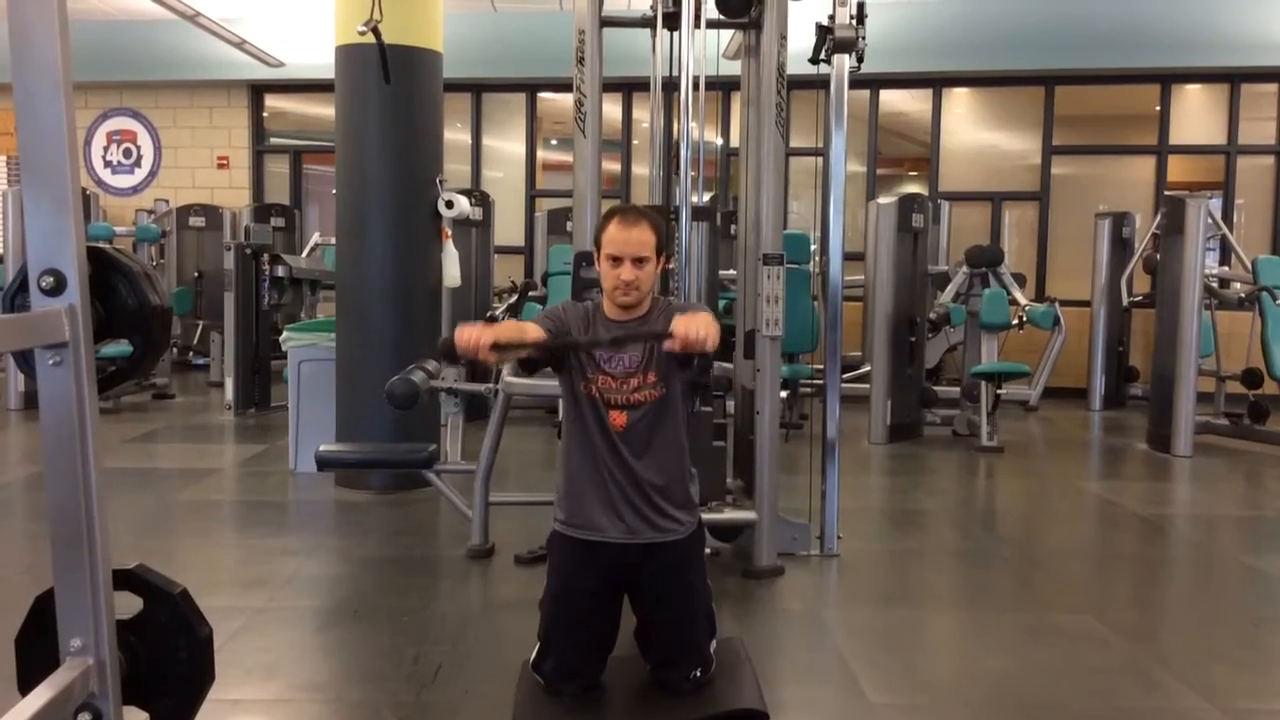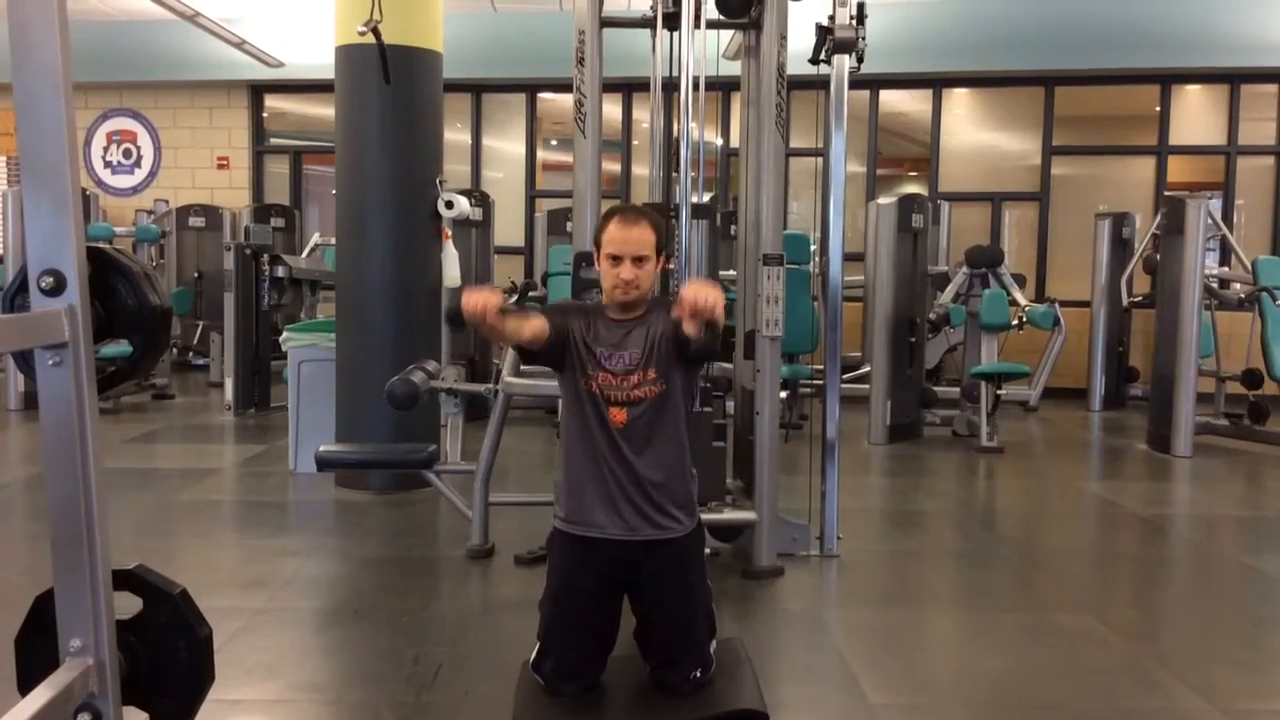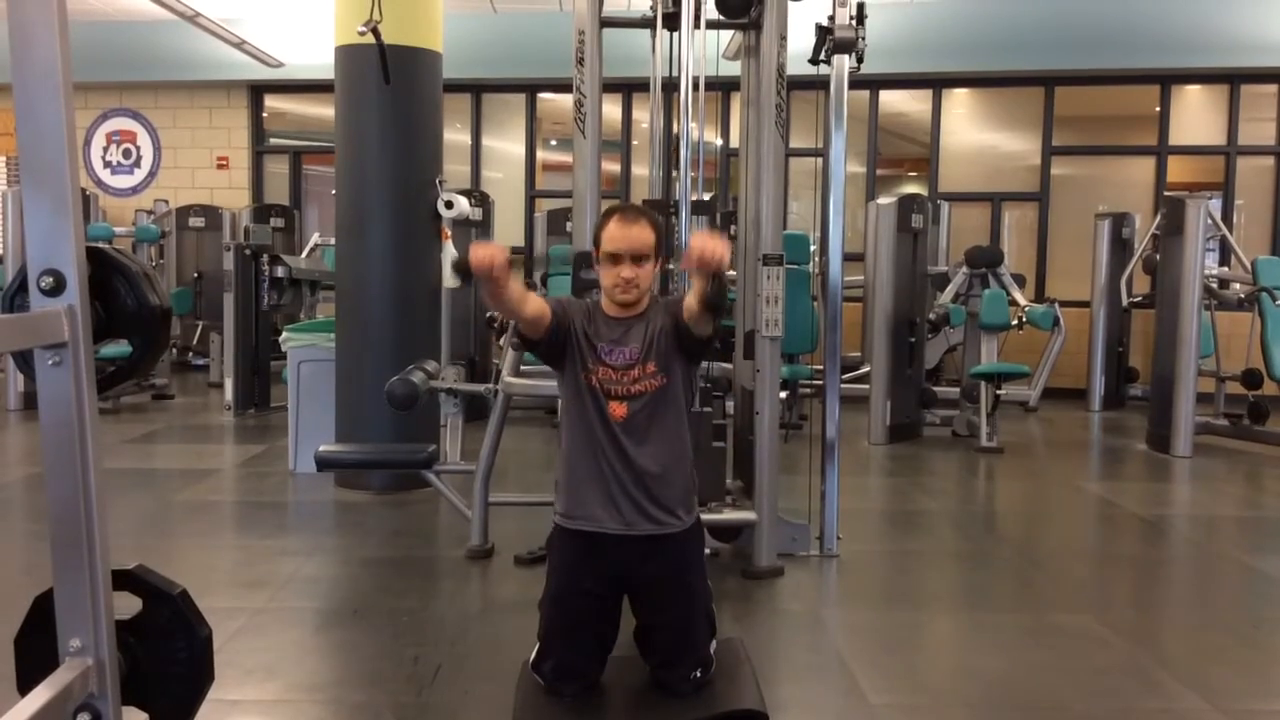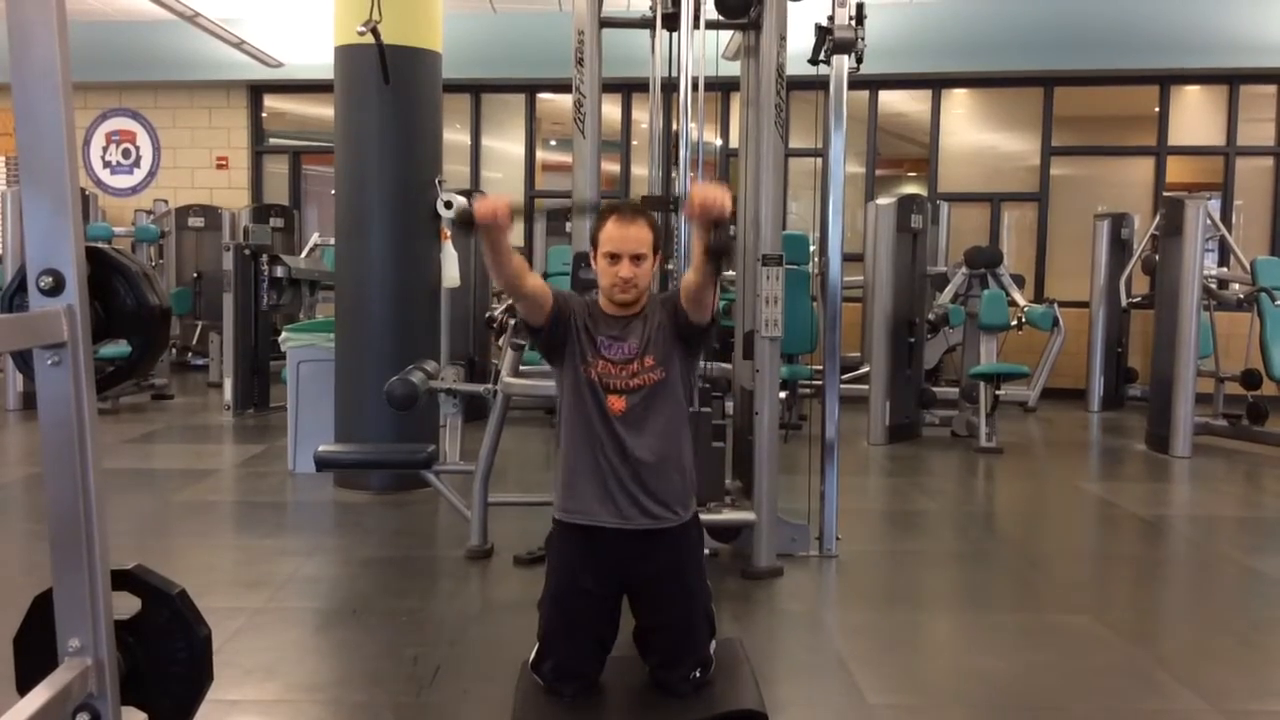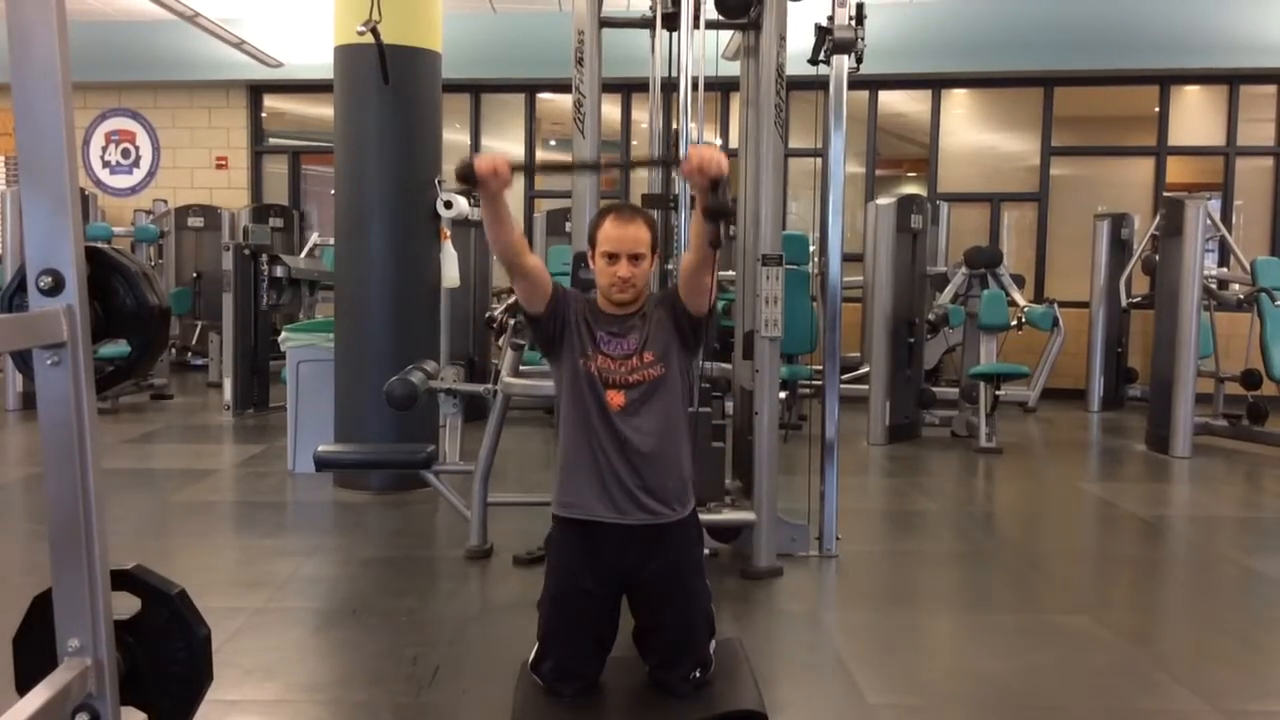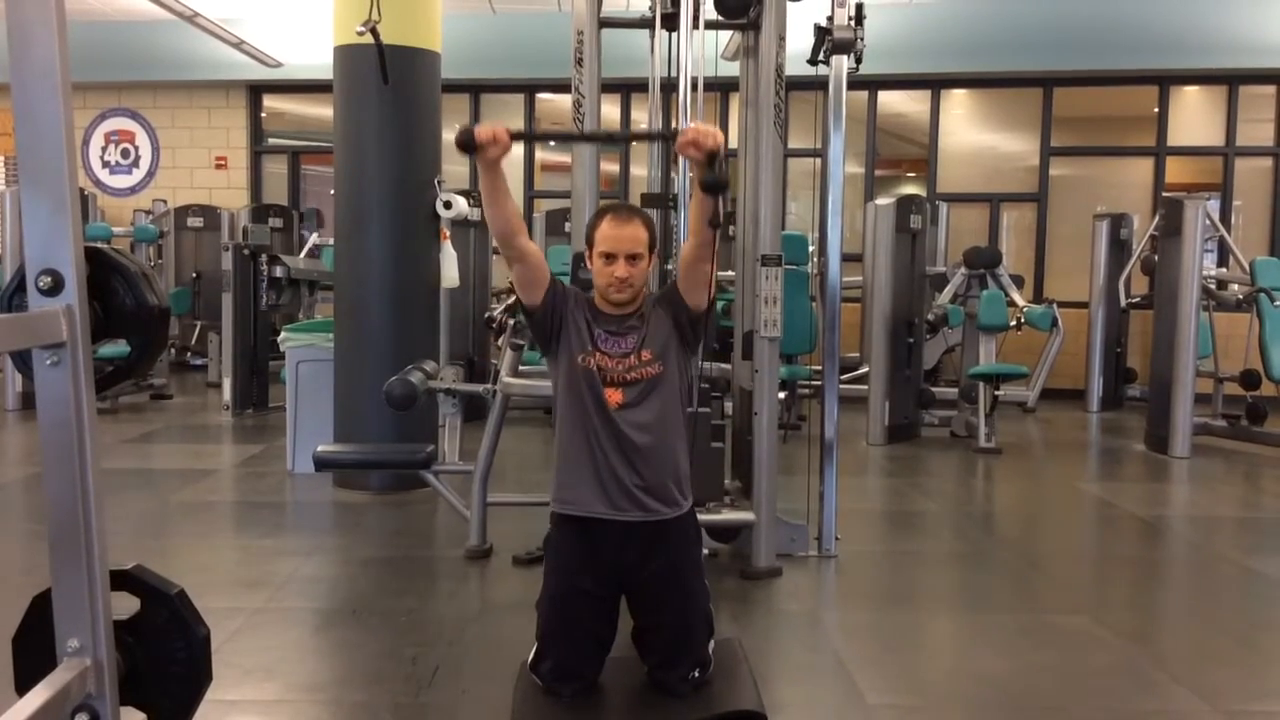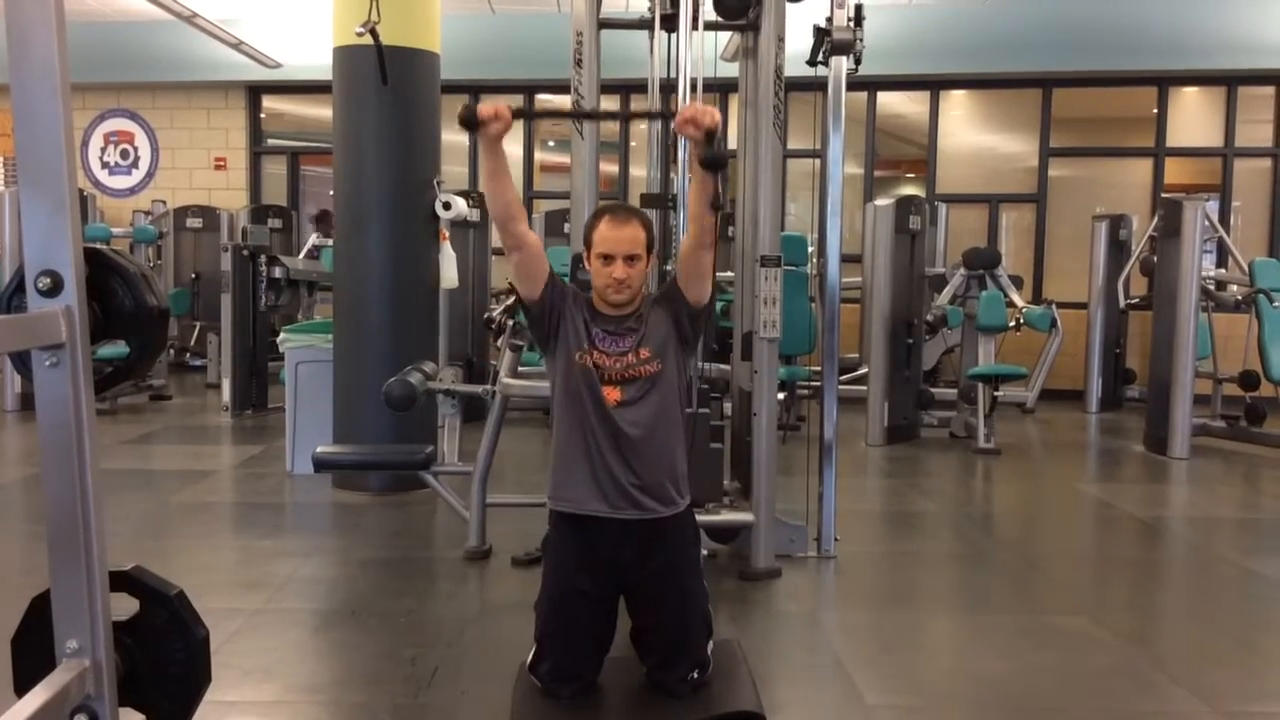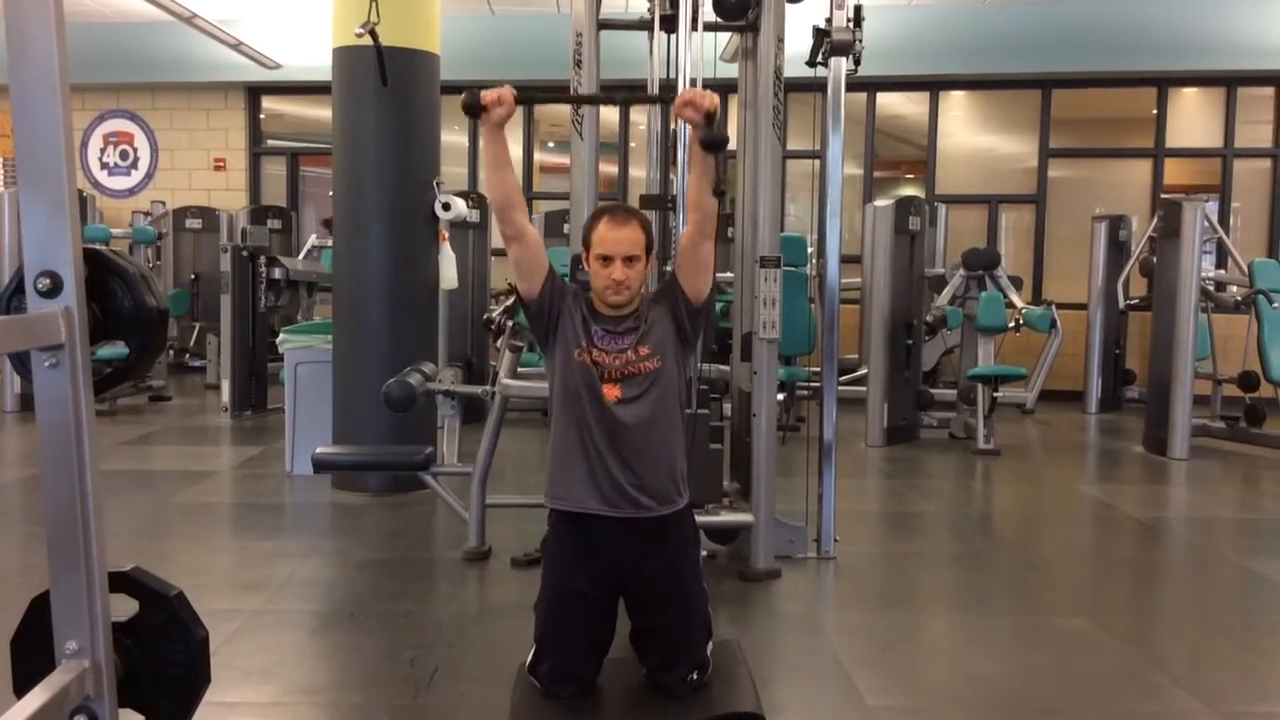
dt=0.1s
person 1, frame 1
left shoulder: (673, 325)
right shoulder: (570, 324)
left elbow: (702, 326)
right elbow: (522, 334)
left wrist: (700, 329)
right wrist: (485, 335)
left hip: (668, 531)
right hip: (582, 531)
left knee: (684, 677)
right knee: (563, 678)
left ankle: (651, 633)
right ankle: (602, 632)
person 1, frame 2
left shoulder: (675, 322)
right shoulder: (571, 323)
left elbow: (702, 324)
right elbow: (525, 329)
left wrist: (706, 306)
right wrist: (492, 316)
left hip: (668, 531)
right hip: (582, 530)
left knee: (684, 677)
right knee: (563, 678)
left ankle: (651, 634)
right ankle: (599, 634)
person 1, frame 3
left shoulder: (675, 325)
right shoulder: (570, 325)
left elbow: (701, 306)
right elbow: (524, 308)
left wrist: (710, 269)
right wrist: (493, 275)
left hip: (668, 528)
right hip: (583, 529)
left knee: (685, 678)
right knee: (564, 678)
left ankle: (652, 637)
right ankle: (600, 638)
person 1, frame 4
left shoulder: (676, 318)
right shoulder: (569, 320)
left elbow: (703, 280)
right elbow: (519, 285)
left wrist: (709, 222)
right wrist: (494, 234)
left hip: (667, 526)
right hip: (582, 526)
left knee: (684, 677)
right knee: (564, 678)
left ankle: (650, 638)
right ankle: (596, 634)
person 1, frame 5
left shoulder: (676, 320)
right shoulder: (565, 321)
left elbow: (703, 258)
right elbow: (516, 261)
left wrist: (707, 191)
right wrist: (491, 193)
left hip: (666, 524)
right hip: (581, 525)
left knee: (684, 676)
right knee: (563, 678)
left ankle: (651, 636)
right ankle: (597, 635)
person 1, frame 6
left shoulder: (674, 318)
right shoulder: (563, 318)
left elbow: (702, 245)
right elbow: (514, 244)
left wrist: (704, 167)
right wrist: (489, 165)
left hip: (664, 523)
right hip: (579, 524)
left knee: (683, 675)
right knee: (562, 677)
left ankle: (651, 637)
right ankle: (598, 634)
person 1, frame 7
left shoulder: (673, 318)
right shoulder: (560, 316)
left elbow: (701, 235)
right elbow: (514, 232)
left wrist: (703, 149)
right wrist: (490, 143)
left hip: (663, 523)
right hip: (578, 523)
left knee: (682, 677)
right knee: (561, 678)
left ankle: (650, 636)
right ankle: (597, 632)
person 1, frame 8
left shoulder: (673, 316)
right shoulder: (559, 314)
left elbow: (702, 225)
right elbow: (513, 224)
left wrist: (702, 133)
right wrist: (493, 129)
left hip: (663, 523)
right hip: (577, 524)
left knee: (681, 676)
right knee: (561, 678)
left ankle: (651, 639)
right ankle: (588, 641)
